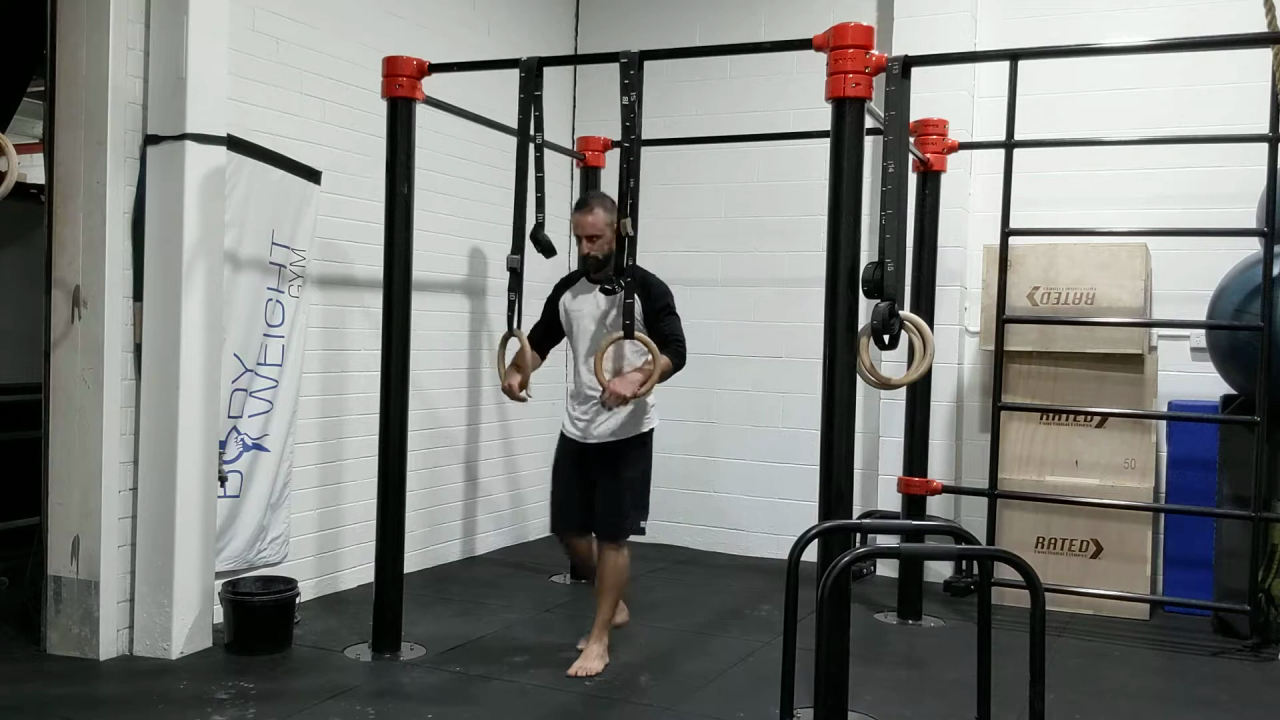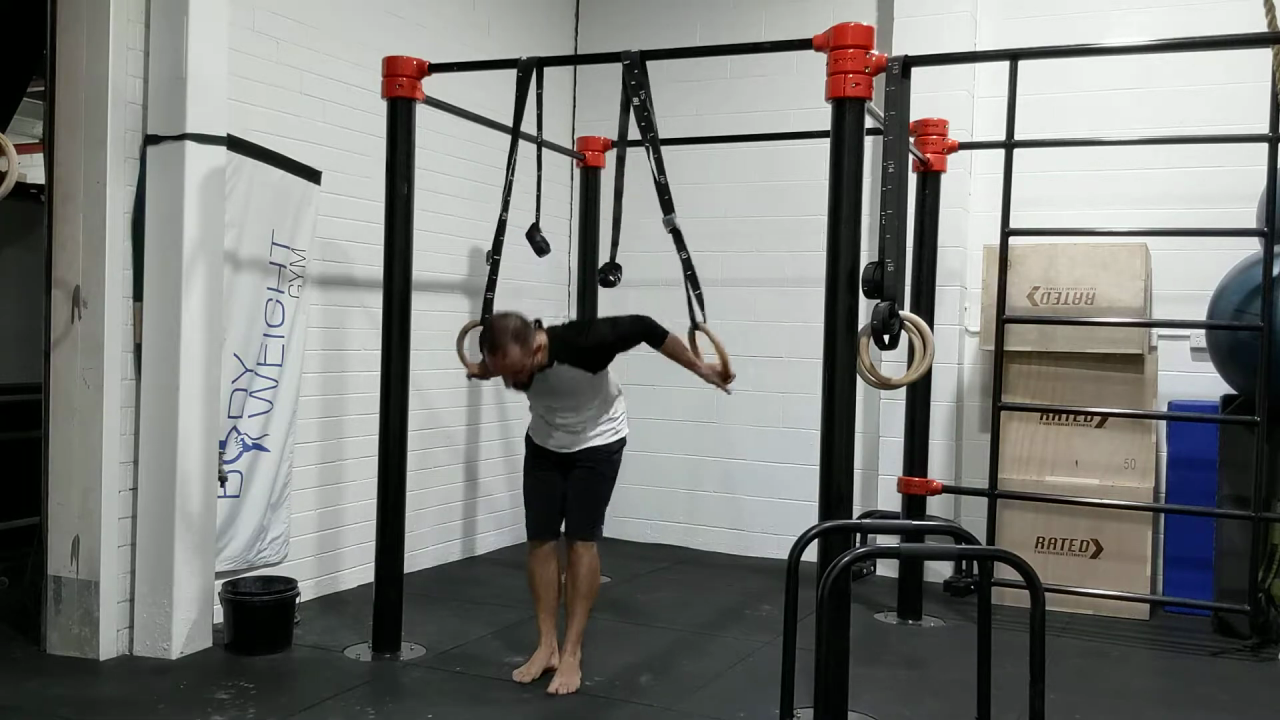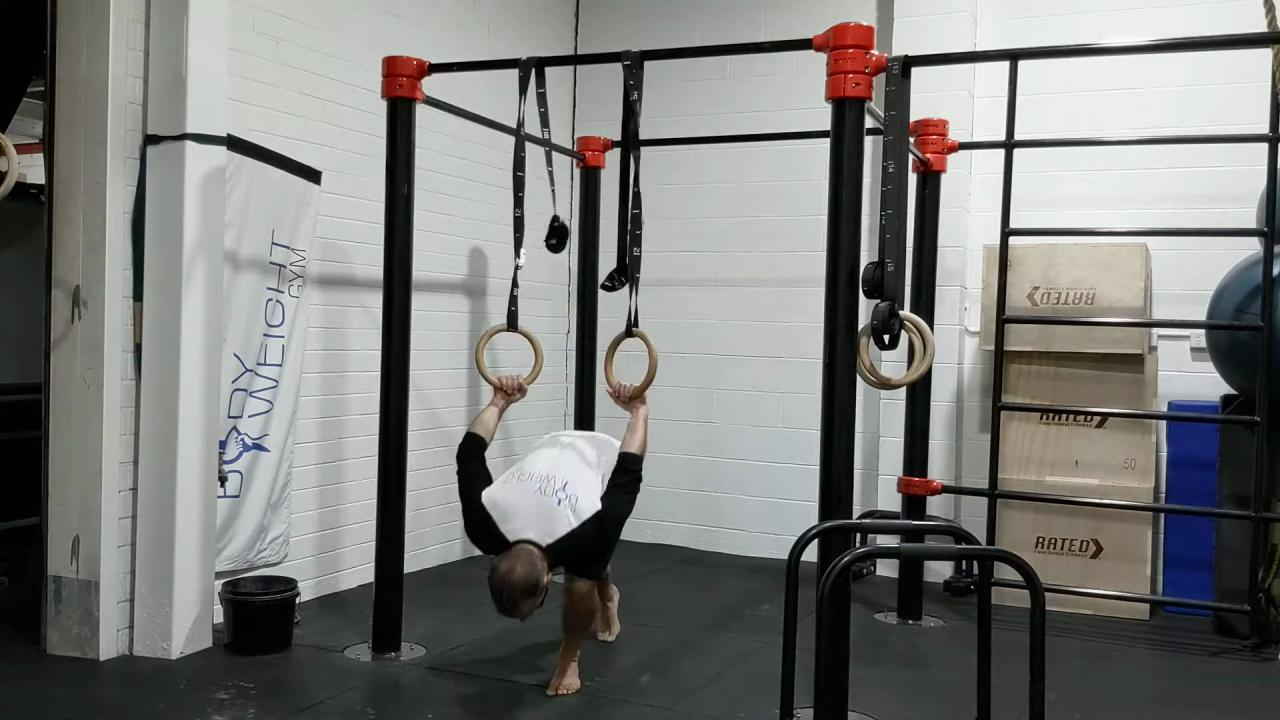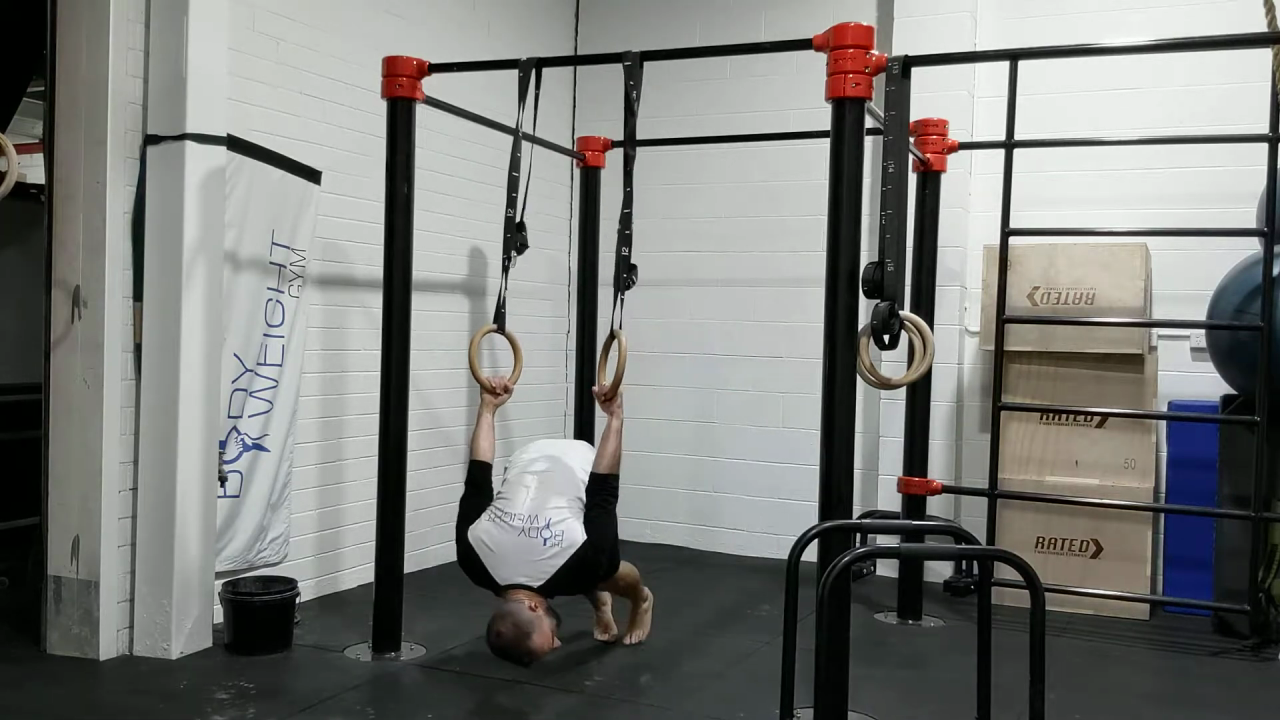
dt=1s
person 1, frame 1
left shoulder: (646, 289)
right shoulder: (567, 290)
left elbow: (674, 351)
right elbow: (540, 340)
left wrist: (638, 376)
right wrist: (518, 370)
left hip: (625, 432)
right hip: (576, 430)
left knee: (613, 536)
right knee: (568, 528)
left ankle: (598, 640)
right ankle: (613, 606)
person 1, frame 2
left shoulder: (583, 343)
right shoulder: (502, 348)
left elbow: (647, 330)
left wrist: (702, 369)
right wrist: (488, 369)
left hip: (596, 441)
right hip: (544, 443)
left knee: (581, 539)
right knee: (539, 539)
left ankle: (571, 655)
right ankle: (546, 648)
person 1, frame 3
left shoulder: (584, 536)
right shoulder: (485, 528)
left elbow: (627, 479)
right elbow: (469, 457)
left wrist: (639, 411)
right wrist: (500, 403)
left hip: (604, 459)
left knee: (580, 583)
left ankle: (568, 659)
right ankle: (606, 596)
person 1, frame 4
right shoulder: (476, 560)
left elbow: (603, 492)
right elbow: (477, 483)
left wrist: (615, 418)
right wrist: (487, 409)
left hip: (579, 464)
right hip: (531, 459)
left knee: (605, 574)
left ankle: (641, 600)
right ankle: (600, 603)
